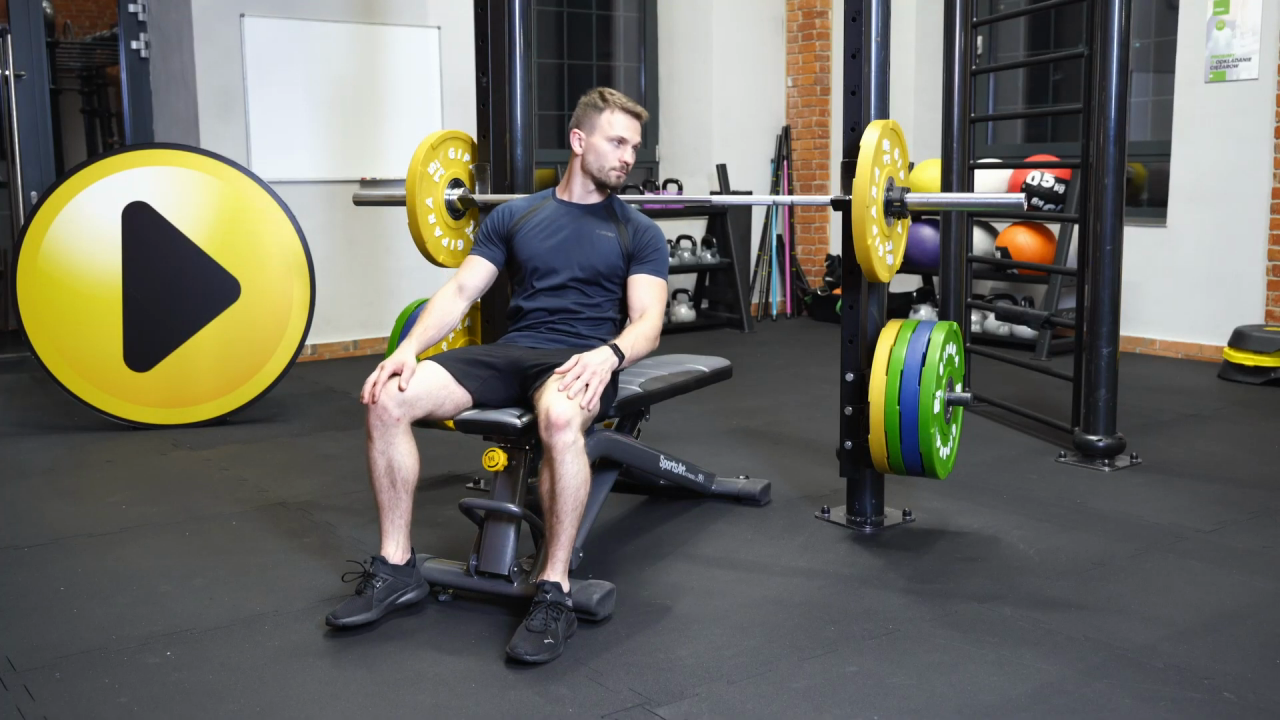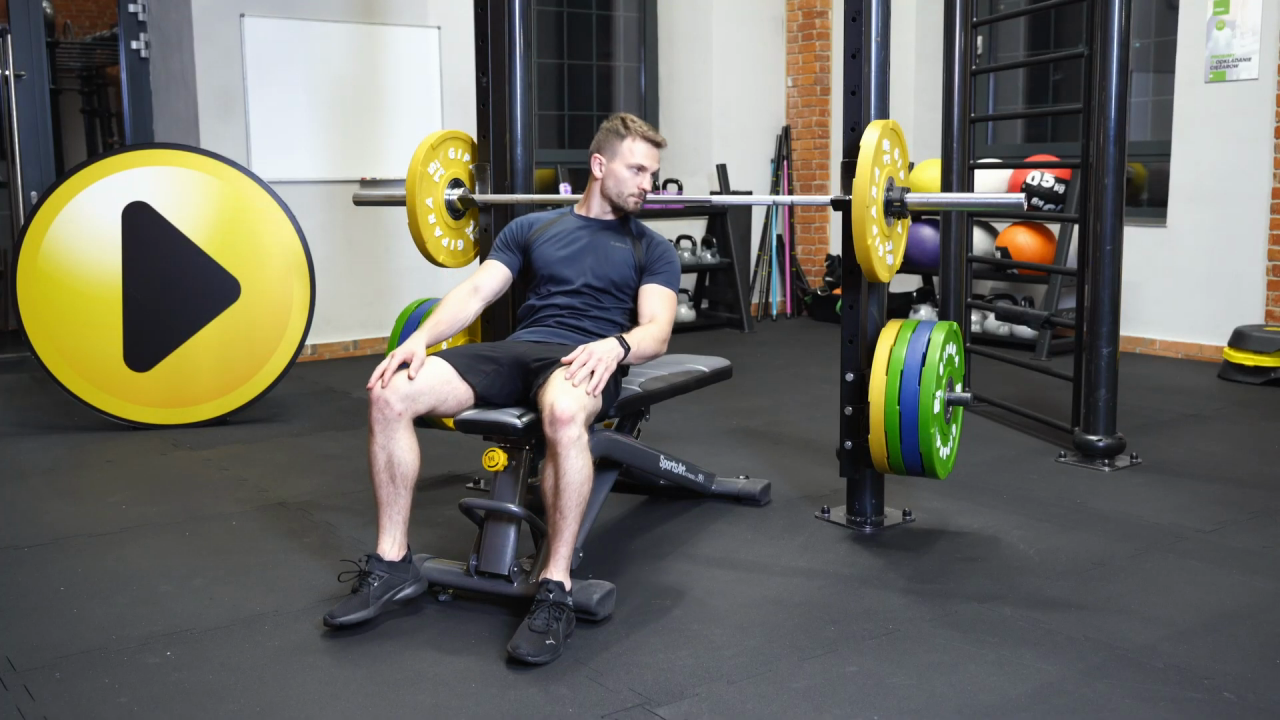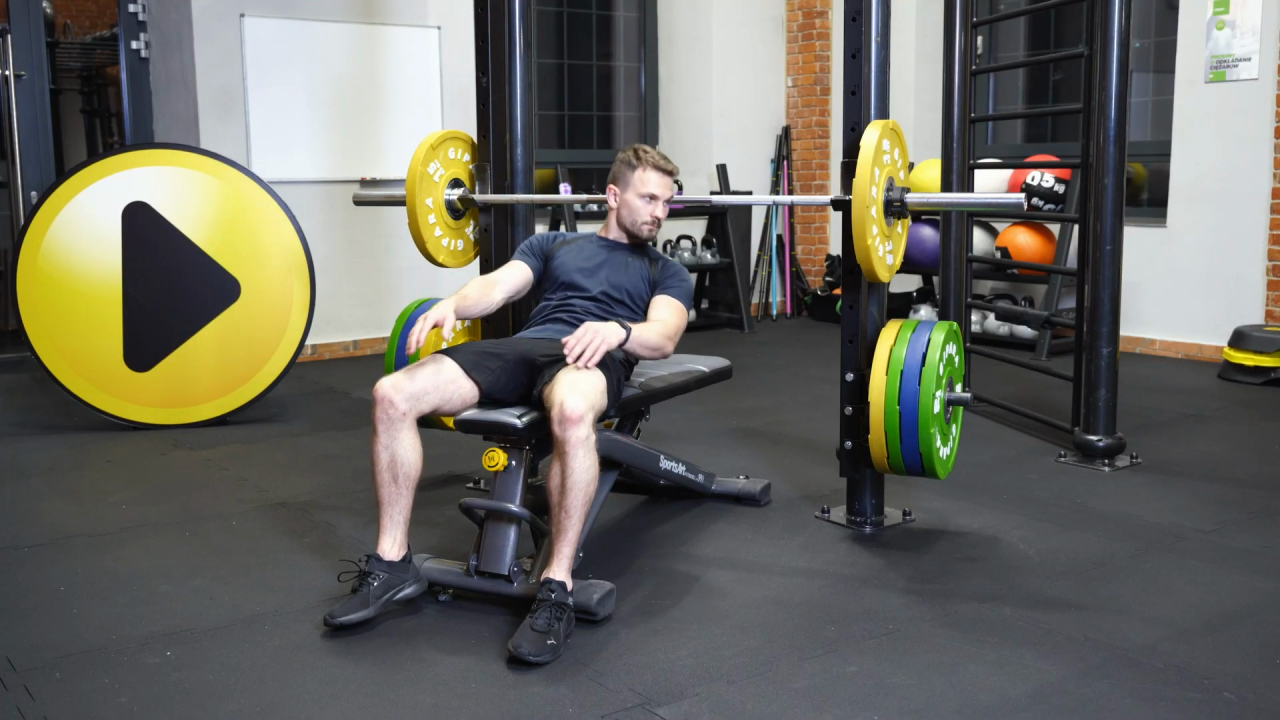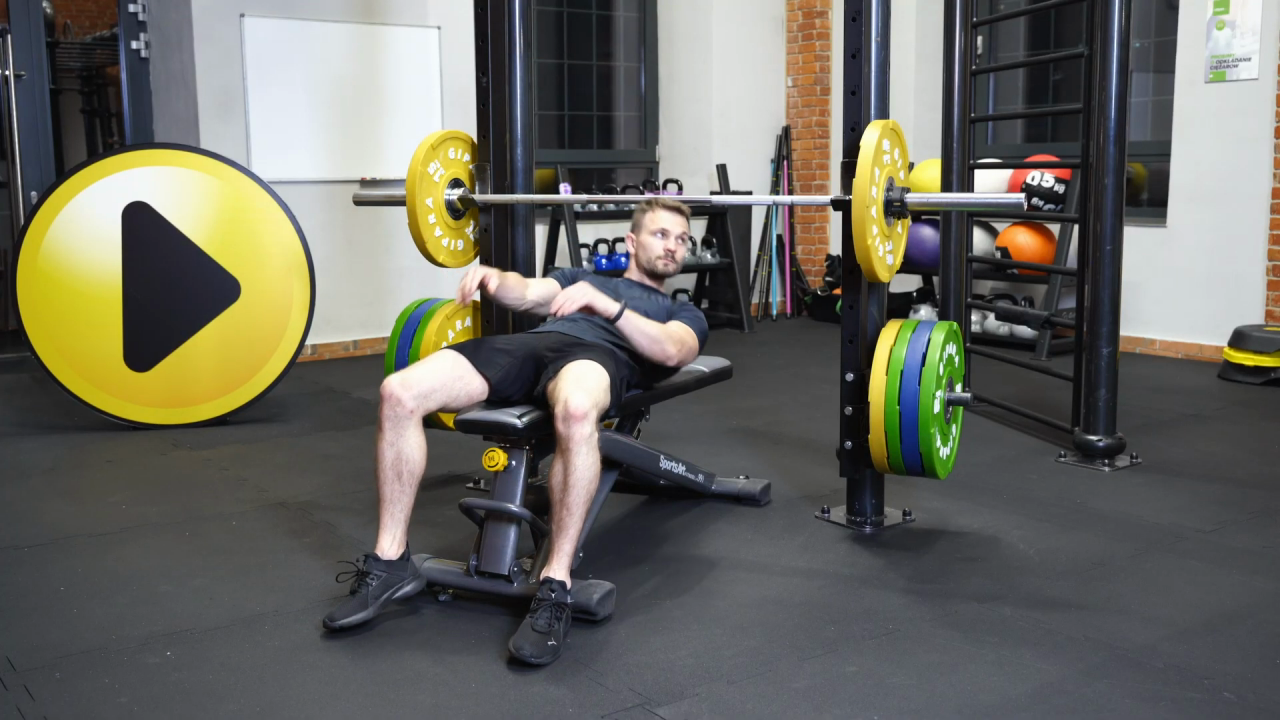
dt=0.3s
person 1, frame 1
left shoulder: (639, 233)
right shoulder: (513, 216)
left elbow: (648, 323)
right elbow: (461, 290)
left wrist: (609, 353)
right wrist: (408, 348)
left hip: (580, 361)
right hip: (510, 353)
left knee: (560, 419)
right knee: (387, 401)
left ankle: (555, 593)
right ankle: (397, 566)
person 1, frame 2
left shoulder: (654, 251)
right shoulder: (533, 227)
left elbow: (656, 332)
right elbow: (475, 292)
left wrist: (615, 344)
right wrist: (422, 337)
left hip: (583, 358)
right hip: (516, 350)
left knee: (564, 414)
right knee: (389, 394)
left ankle: (555, 591)
right ankle: (392, 562)
person 1, frame 3
left shoulder: (667, 272)
right shoulder: (553, 244)
left elbow: (664, 338)
right elbow: (497, 288)
left wrist: (617, 329)
right wrist: (451, 304)
left hip: (589, 358)
right hip: (521, 348)
left knee: (571, 415)
right knee: (393, 395)
left ankle: (557, 591)
right ankle: (393, 562)
person 1, frame 4
left shoulder: (687, 318)
right shoulder: (581, 276)
left elbow: (669, 353)
right elbow: (528, 294)
left wrist: (607, 304)
right wrist: (492, 277)
left hip: (597, 358)
right hip: (529, 346)
left knee: (576, 414)
right knee: (398, 395)
left ankle: (555, 592)
right ankle: (390, 563)
